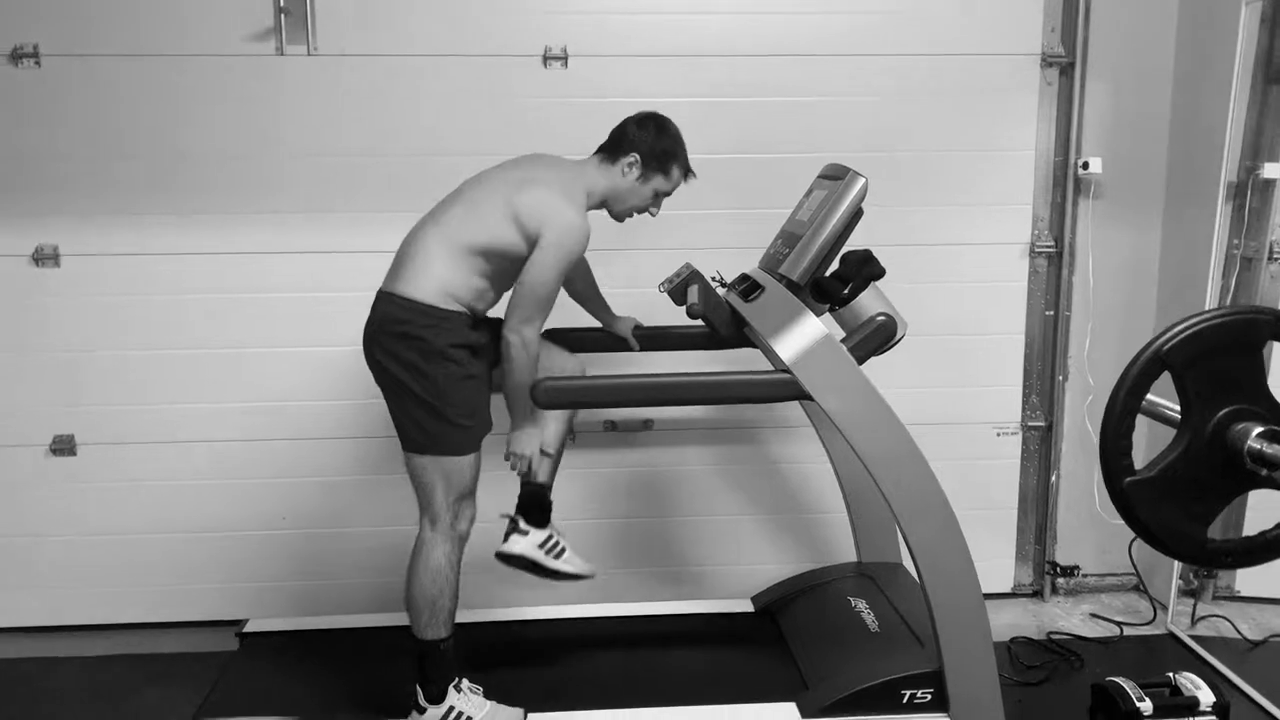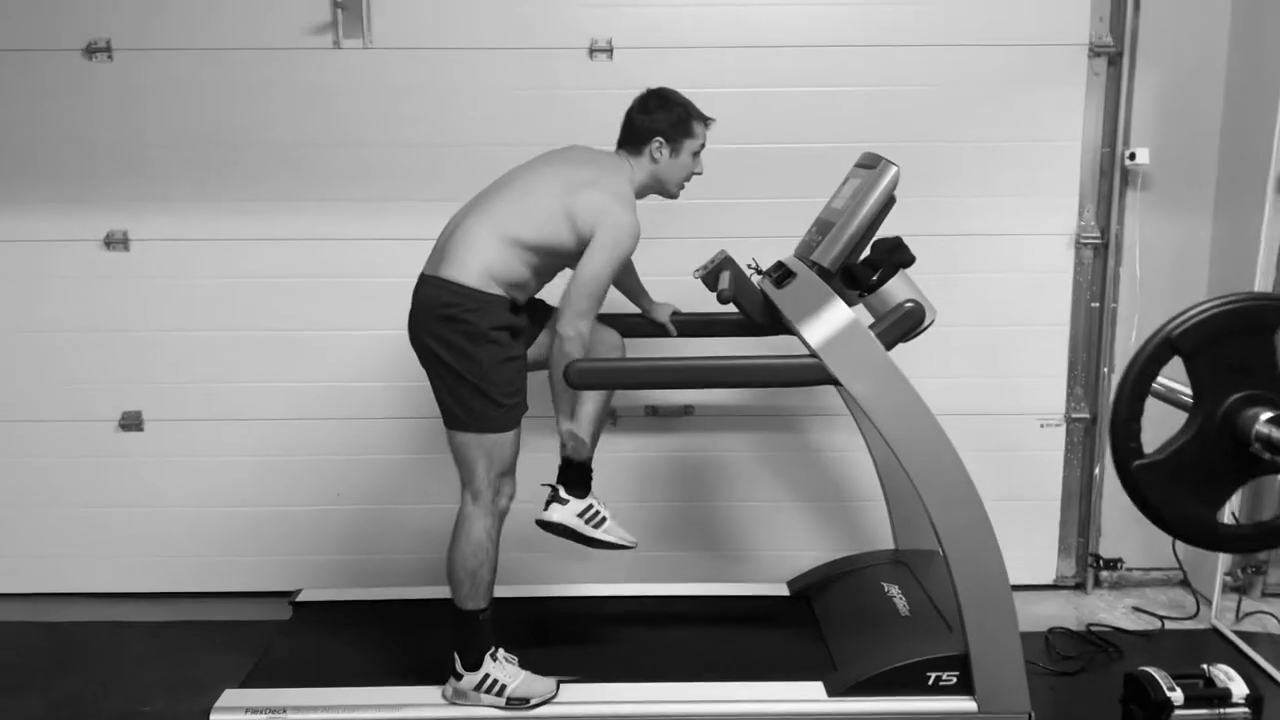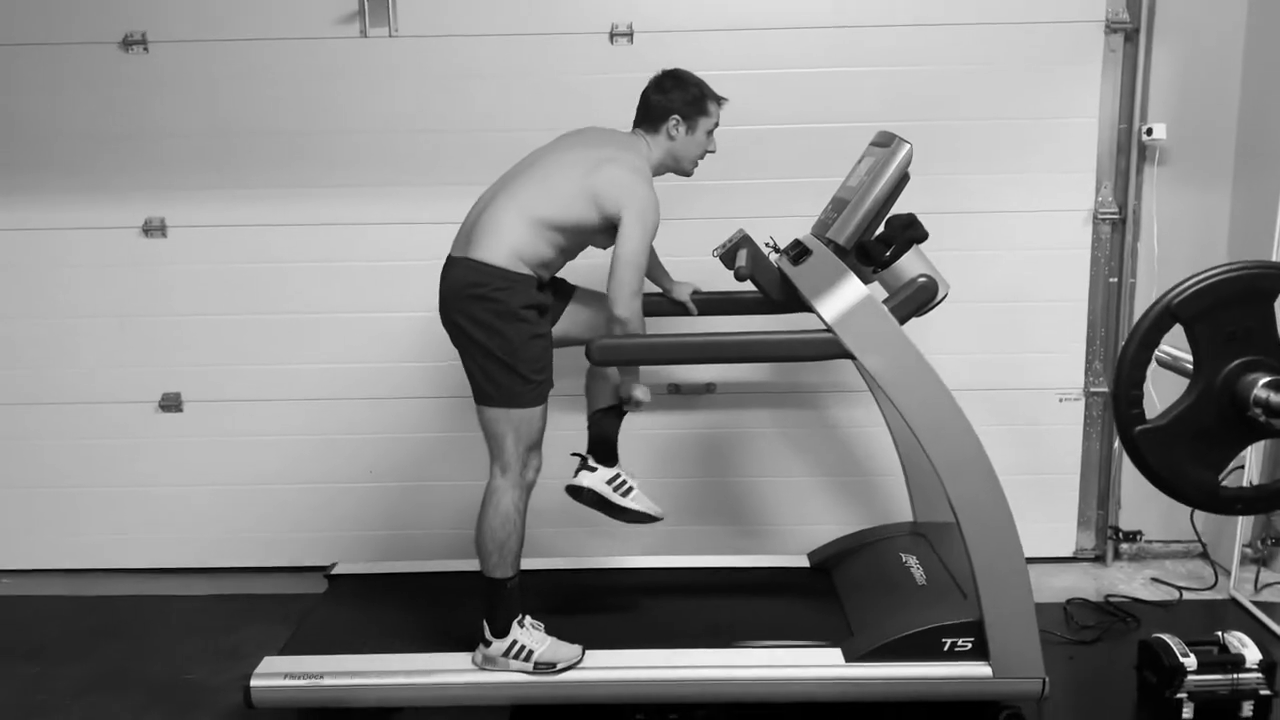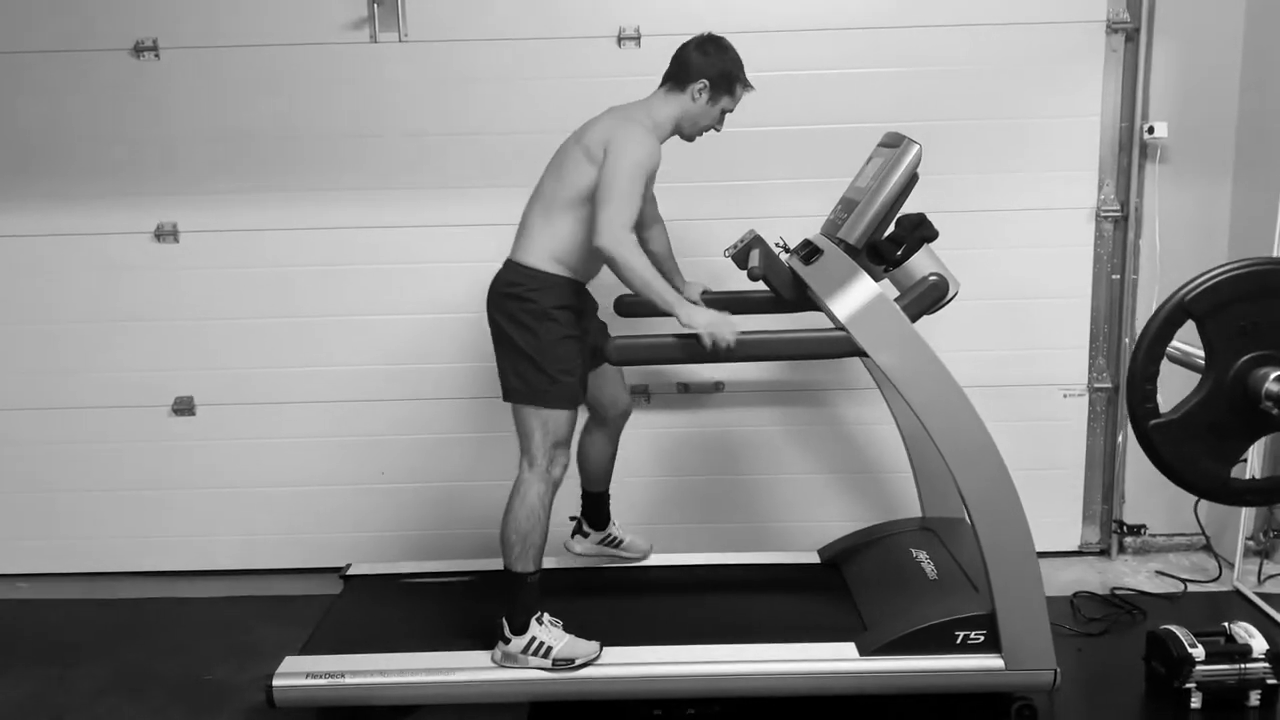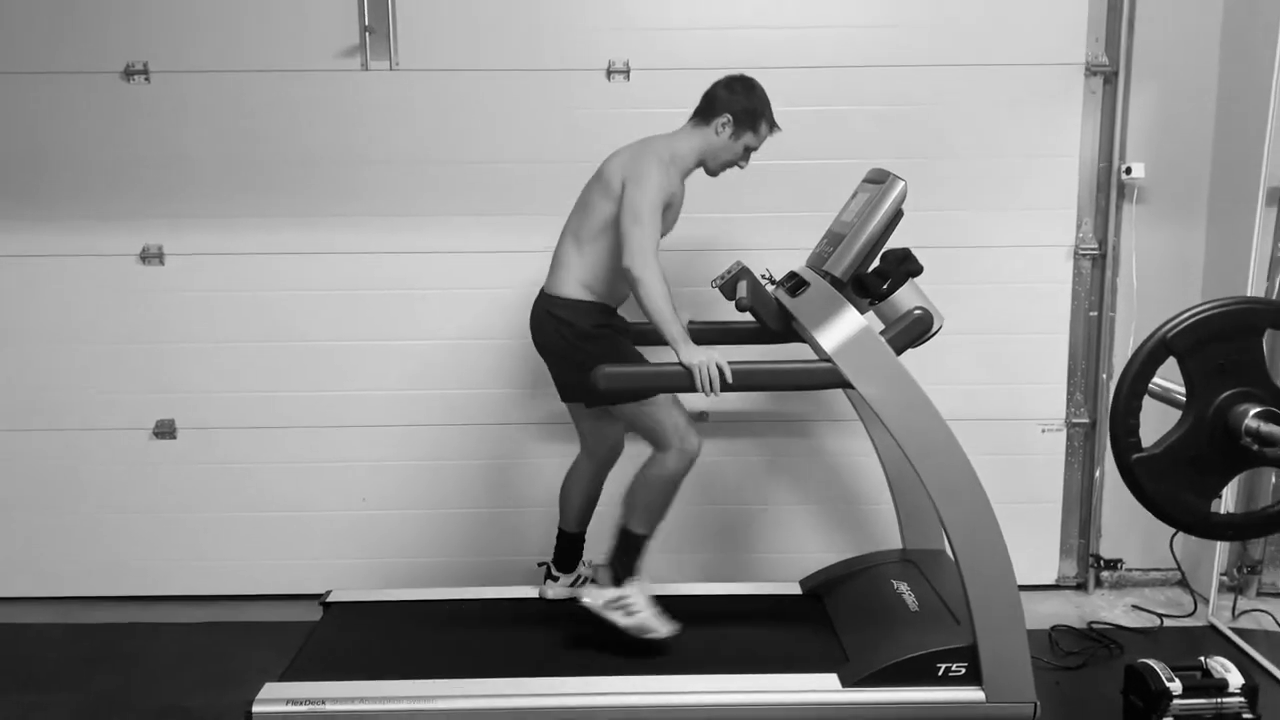
dt=0.5s
person 1, frame 1
left shoulder: (554, 180)
right shoulder: (567, 213)
right elbow: (518, 331)
left wrist: (610, 319)
right wrist: (521, 426)
left hip: (435, 320)
right hip: (418, 331)
left knee: (565, 372)
right knee: (450, 520)
left ankle: (531, 527)
person 1, frame 2
left shoulder: (589, 165)
right shoulder: (621, 212)
right elbow: (569, 325)
left wrist: (648, 306)
right wrist: (570, 421)
left hip: (466, 300)
right hip: (462, 314)
left knee: (606, 345)
right knee: (489, 496)
left ankle: (571, 496)
right ankle: (473, 668)
person 1, frame 3
left shoulder: (605, 147)
right shoulder: (637, 189)
right elbow: (622, 305)
left wrist: (669, 285)
right wrist: (632, 379)
left hip: (487, 278)
right hip: (490, 294)
left knee: (620, 322)
right knee: (517, 468)
left ankle: (599, 466)
right ankle: (501, 634)
person 1, frame 4
left shoulder: (630, 129)
right shoulder: (637, 137)
left elbow: (646, 222)
right elbow: (611, 239)
left wrist: (680, 284)
right wrist: (683, 313)
left hip: (562, 295)
right hip: (535, 299)
left knee: (613, 406)
right knee: (544, 464)
left ankle: (593, 528)
right ankle: (520, 630)
person 1, frame 5
left shoulder: (662, 163)
right shoulder: (655, 168)
right elbow: (636, 263)
left wrist: (672, 325)
right wrist: (683, 349)
left hip: (581, 317)
right hip: (572, 322)
left knee: (601, 449)
right knee: (679, 445)
left ankle: (564, 571)
right ankle: (616, 582)
